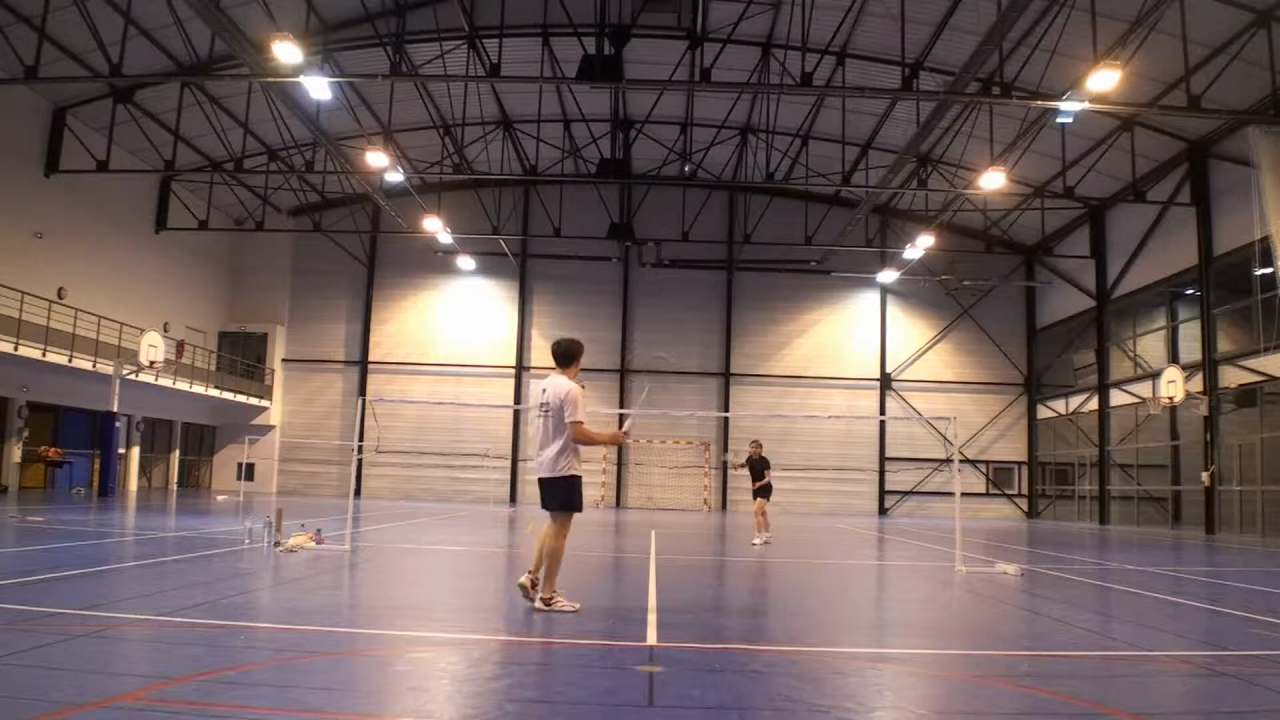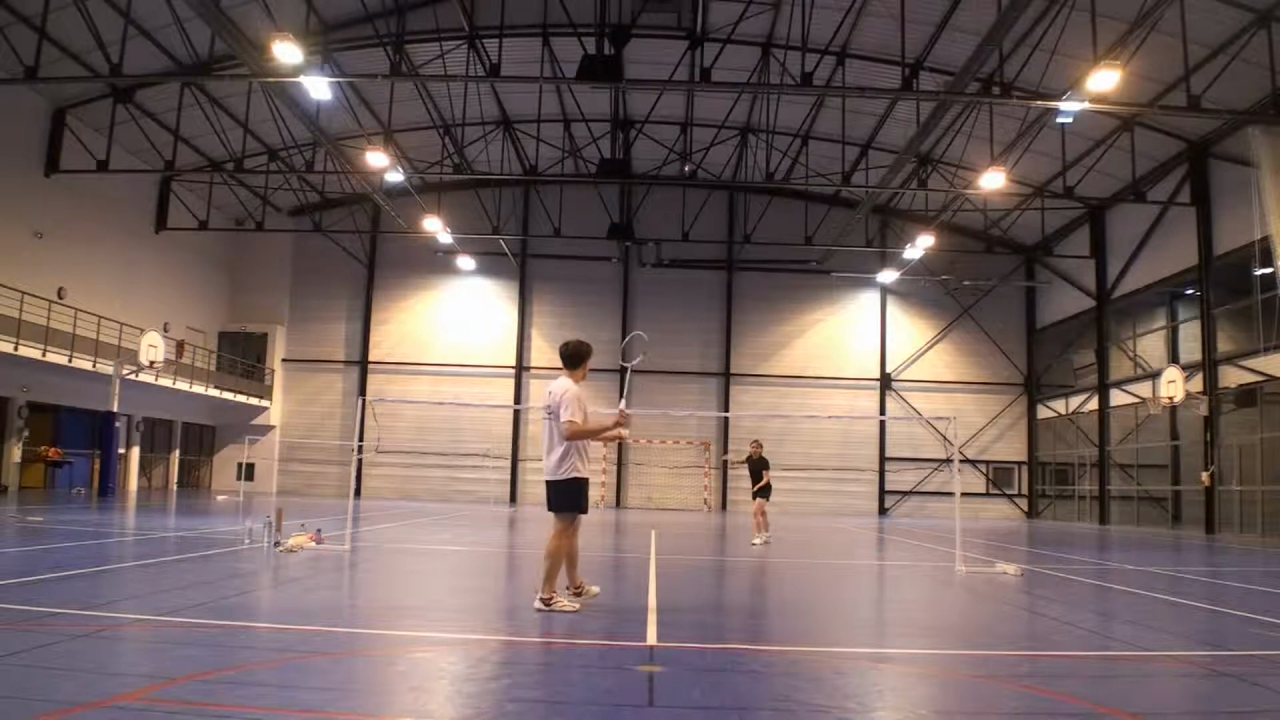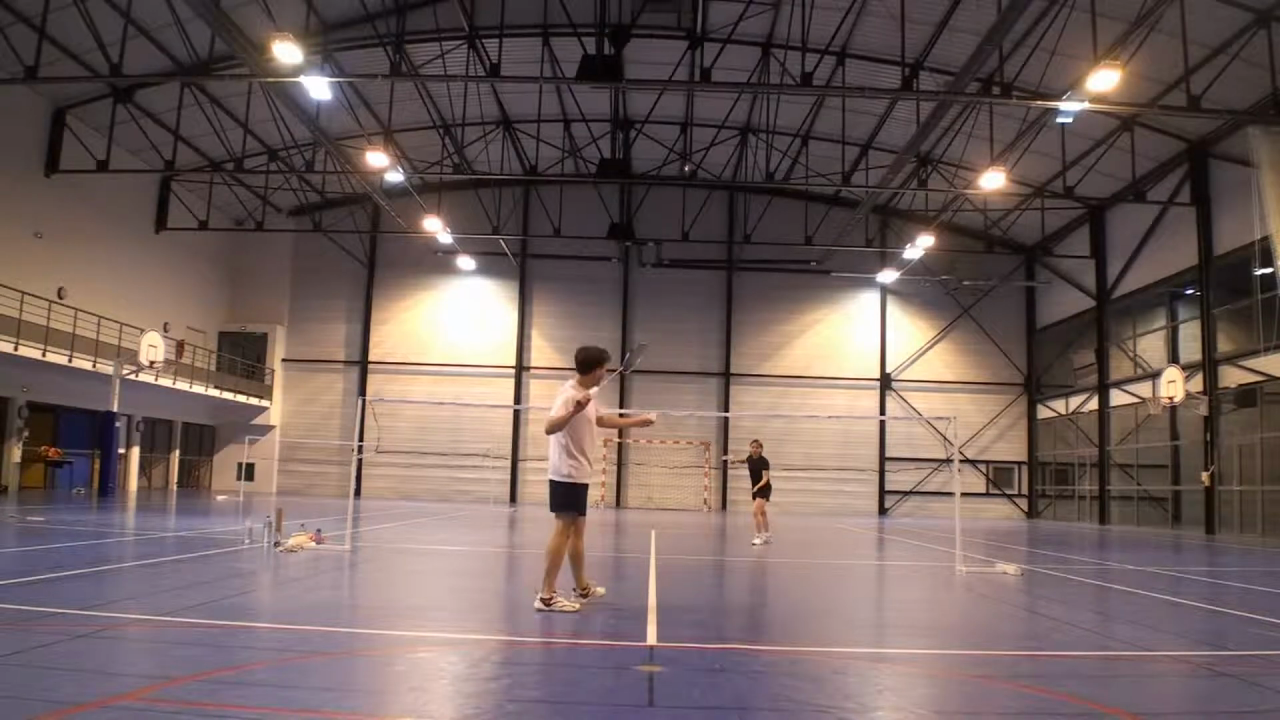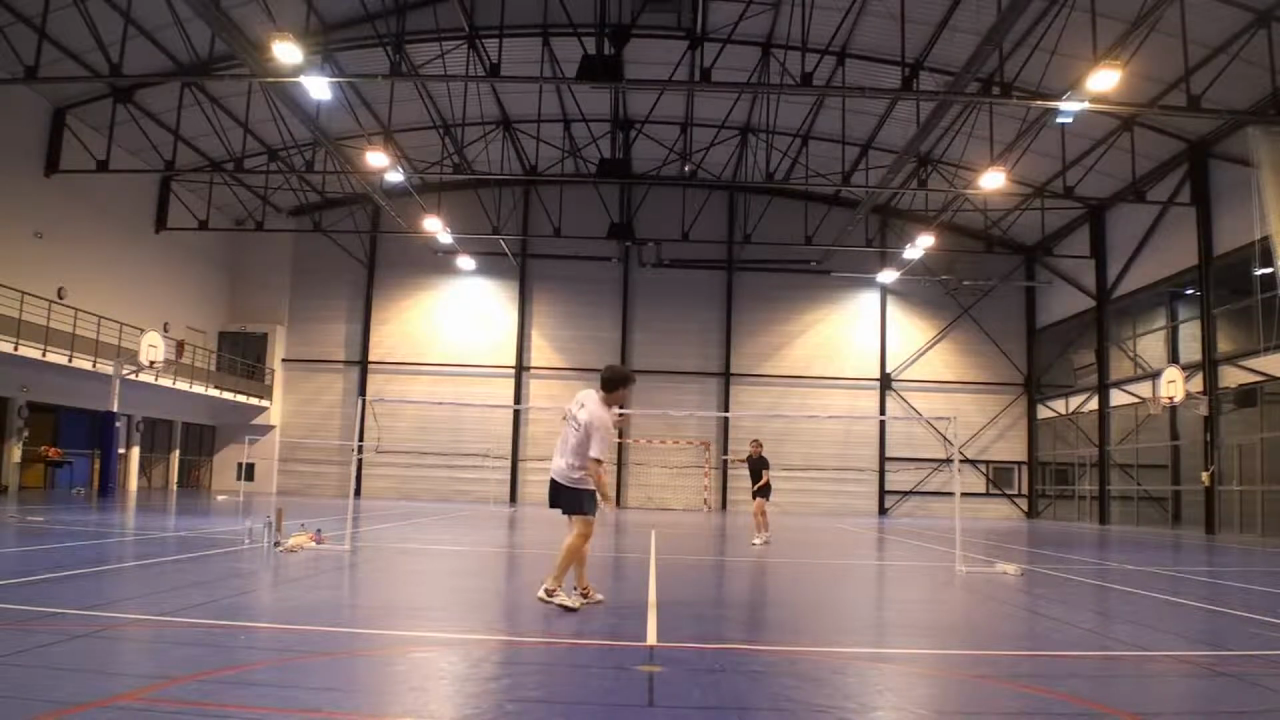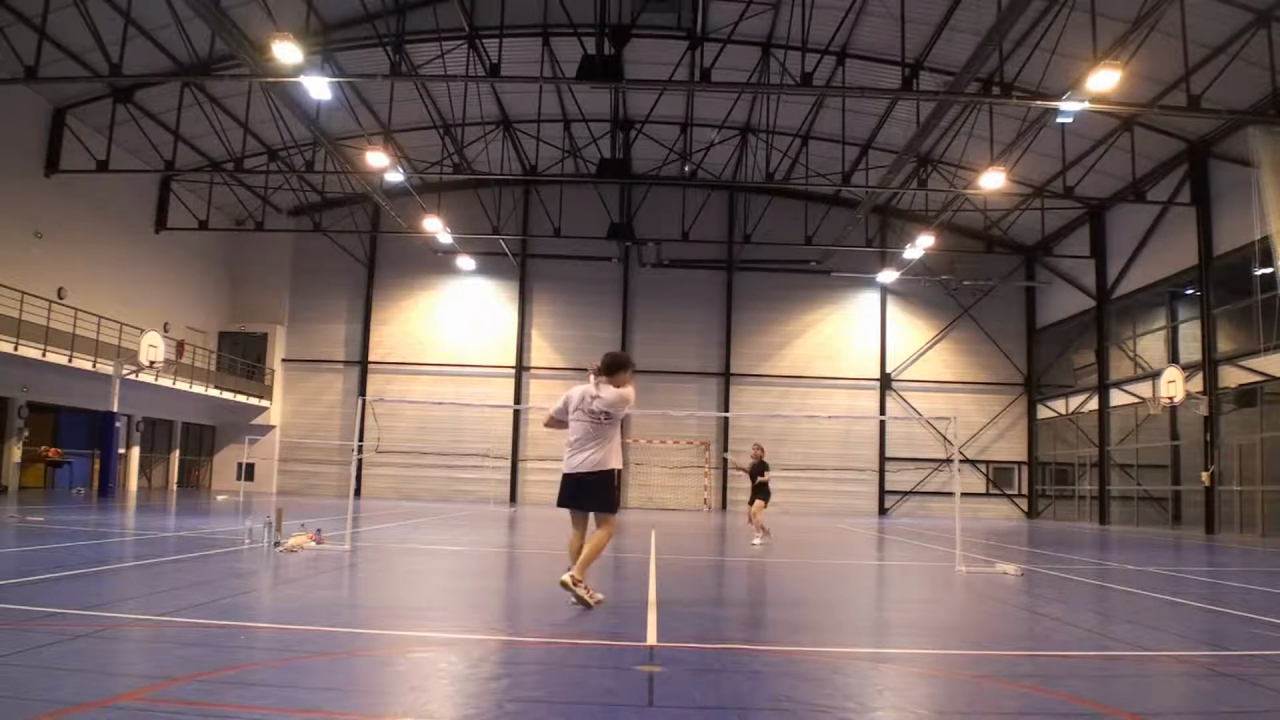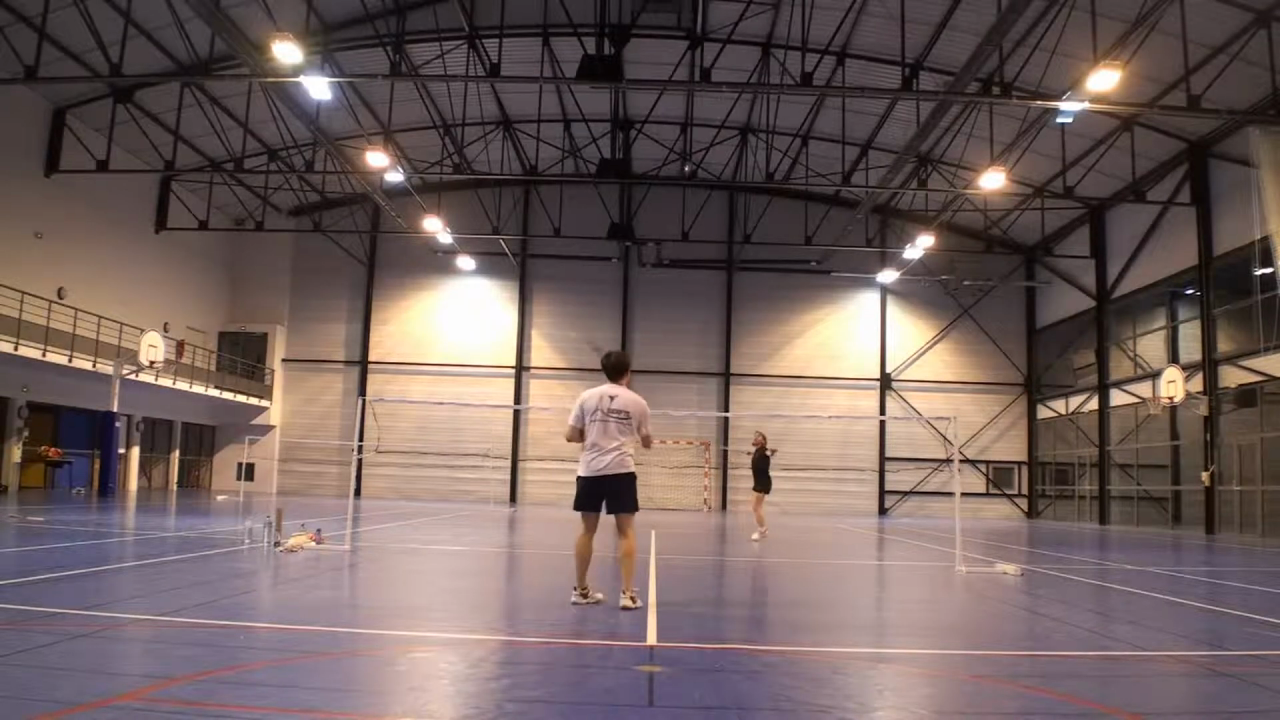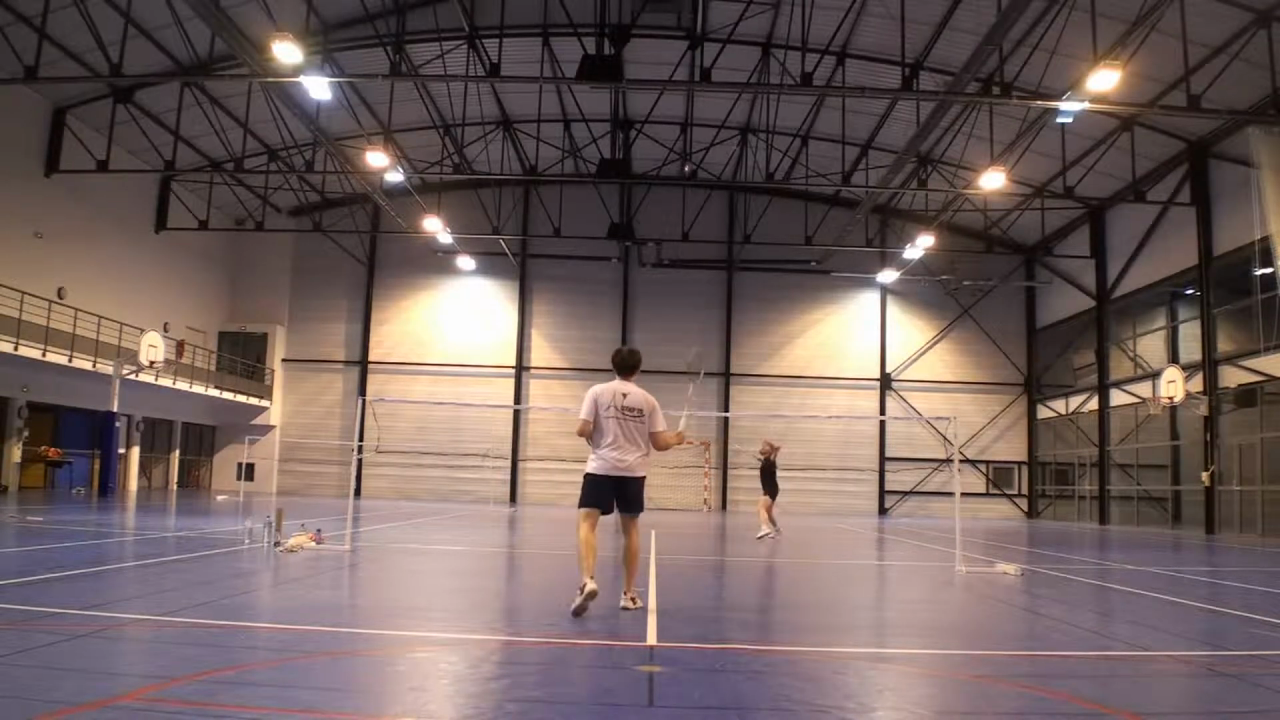
dt=0.4s
person 1, frame 1
left shoulder: (545, 386)
right shoulder: (571, 389)
right elbow: (577, 435)
right wrist: (609, 438)
left hip: (546, 467)
right hip: (564, 470)
left knee: (553, 527)
right knee: (559, 530)
left ankle: (532, 577)
right ankle: (546, 595)
person 1, frame 2
left shoulder: (557, 388)
right shoulder: (571, 391)
right elbow: (571, 432)
left wrist: (606, 433)
right wrist: (609, 426)
left hip: (561, 471)
right hip: (569, 472)
left knee: (571, 529)
right knee: (562, 531)
left ankle: (575, 587)
right ankle: (546, 595)
person 1, frame 3
left shoulder: (585, 392)
right shoulder: (569, 394)
left elbow: (598, 420)
right elbow: (550, 427)
left wrist: (634, 422)
right wrist: (573, 412)
left hip: (577, 474)
right hip: (567, 474)
left knee: (577, 530)
right knee: (564, 530)
left ankle: (582, 588)
right ankle: (546, 595)
person 1, frame 4
left shoulder: (586, 395)
right shoulder: (603, 423)
right elbow: (595, 467)
right wrist: (604, 494)
left hip: (561, 474)
right hip: (578, 480)
left knee: (580, 531)
right knee: (581, 532)
left ankle: (582, 589)
right ankle: (551, 587)
person 1, frame 5
left shoulder: (575, 393)
right shoulder: (620, 397)
left elbow: (548, 421)
right elbow: (629, 386)
right wrist: (601, 377)
left hip: (572, 469)
right hip: (601, 471)
left knee: (579, 528)
right knee: (605, 528)
left ankle: (581, 585)
right ankle: (576, 575)
person 1, frame 6
left shoulder: (586, 397)
right shoulder: (638, 403)
left elbow: (571, 436)
right elbow: (647, 443)
left hip: (590, 471)
right hip: (621, 472)
left knee: (587, 530)
right knee: (626, 533)
left ankle: (581, 590)
right ankle: (627, 593)
person 1, frame 7
left shoulder: (598, 392)
right shoulder: (648, 400)
left elbow: (582, 430)
right elbow: (660, 444)
right wrist: (676, 439)
left hip: (600, 469)
right hip: (633, 471)
left knee: (586, 526)
right knee: (630, 533)
left ankle: (587, 582)
right ankle: (629, 594)
